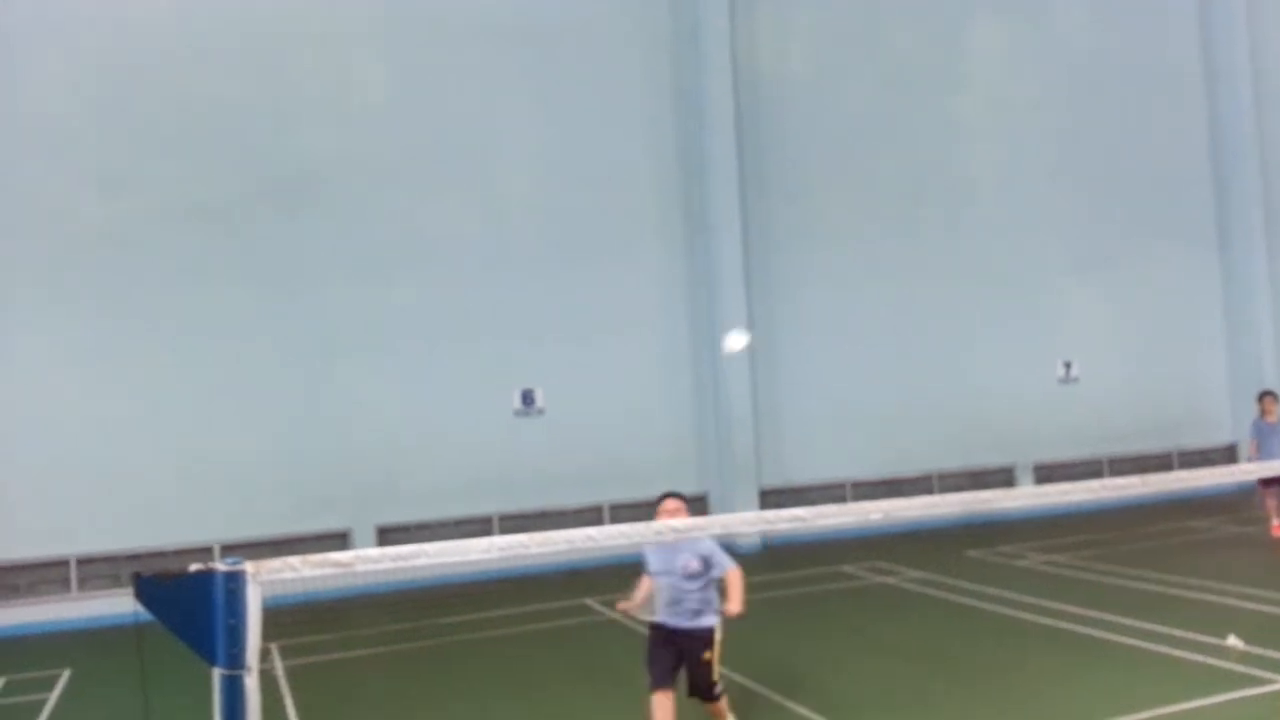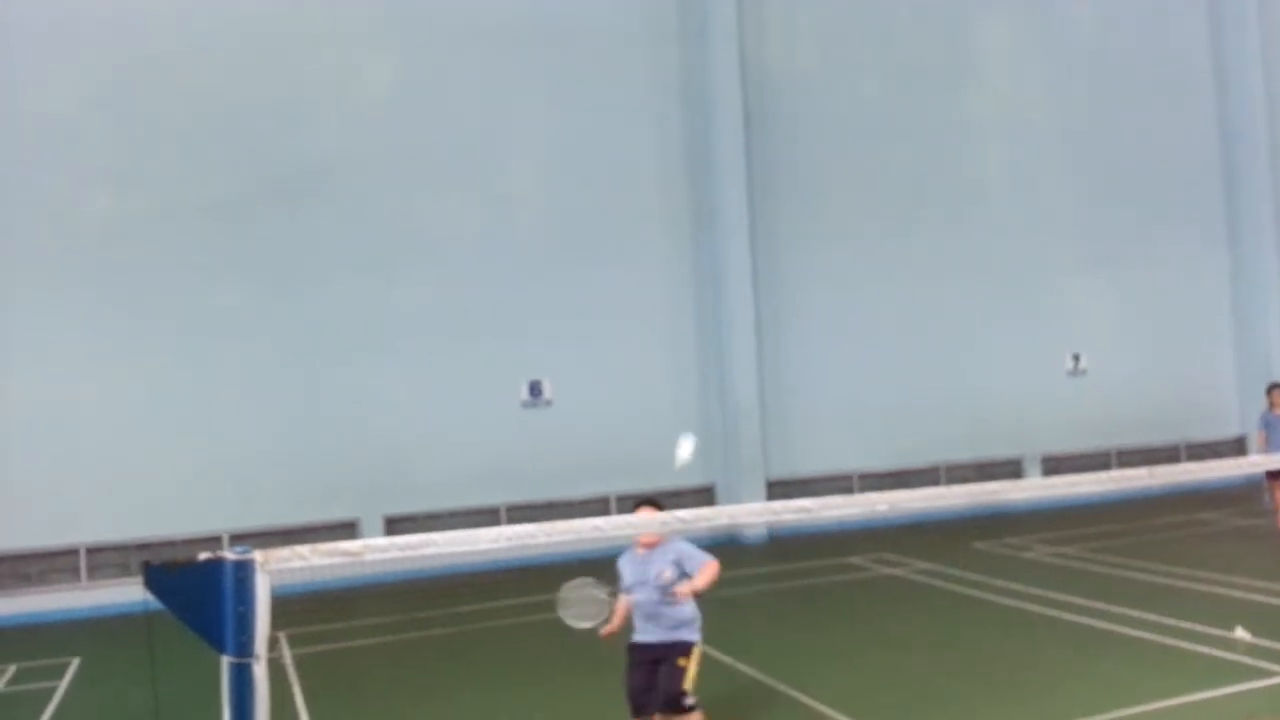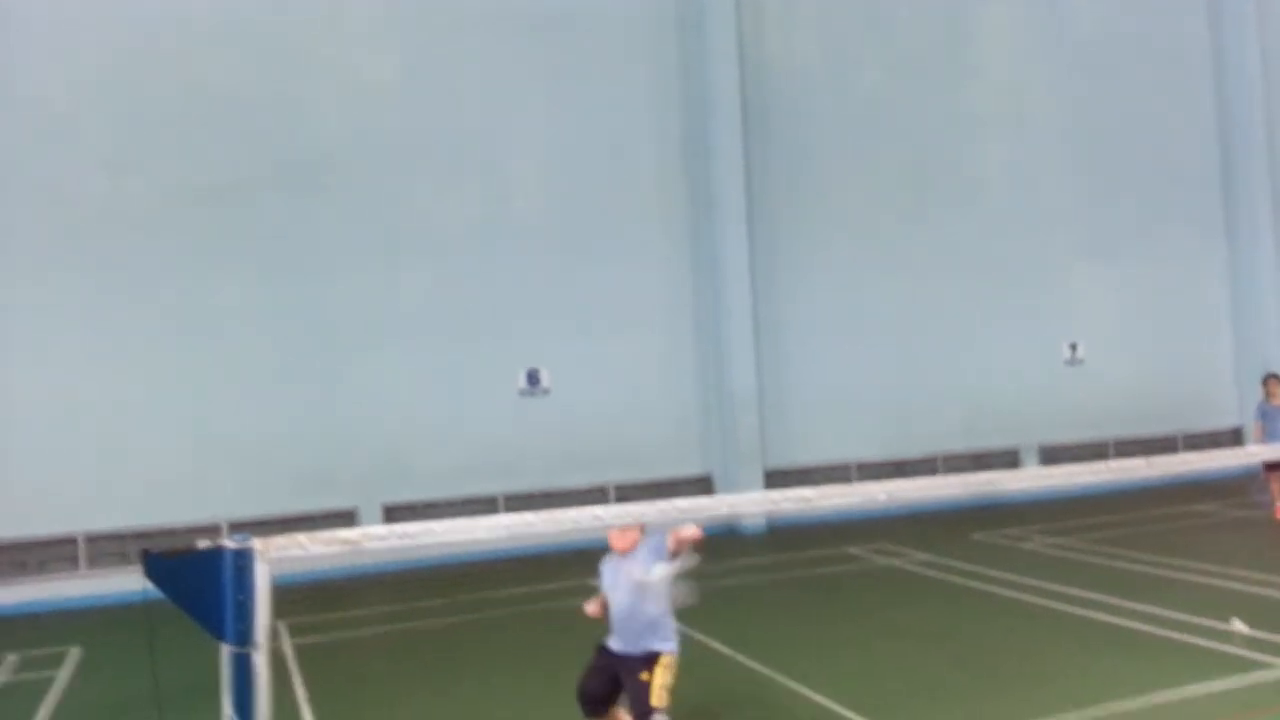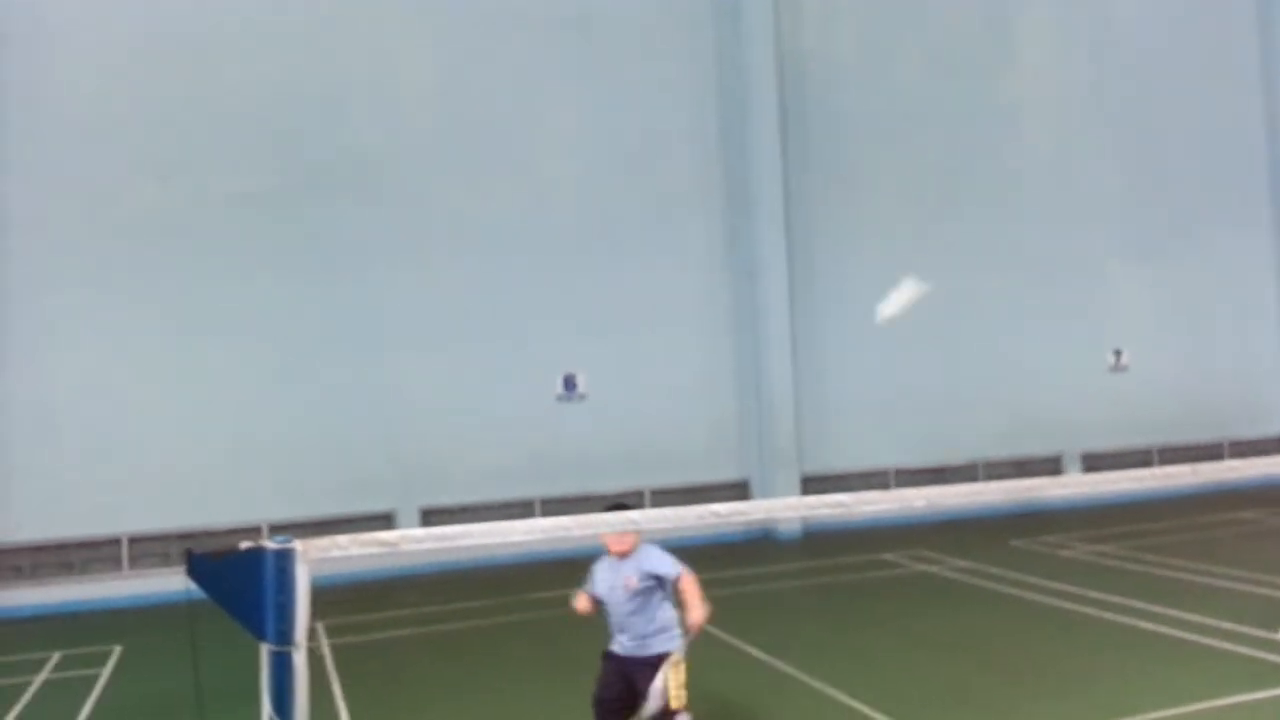
dt=0.2s
person 1, frame 1
left shoulder: (702, 545)
right shoulder: (650, 548)
left elbow: (732, 571)
left wrist: (735, 601)
right wrist: (635, 602)
left hip: (701, 624)
right hip: (664, 626)
left knee: (705, 686)
right knee: (660, 681)
person 1, frame 2
left shoulder: (678, 549)
right shoulder: (625, 561)
left elbow: (711, 566)
left wrist: (695, 585)
right wrist: (614, 623)
left hip: (682, 638)
right hip: (643, 642)
left knee: (673, 698)
person 1, frame 3
left shoulder: (653, 550)
right shoulder: (607, 564)
left elbow: (684, 535)
left wrist: (685, 535)
right wrist: (596, 604)
left hip: (654, 649)
right hip: (616, 648)
right knee: (590, 697)
person 1, frame 4
left shoulder: (651, 556)
right shoulder: (600, 568)
left elbow: (683, 577)
right elbow: (589, 597)
left wrist: (696, 605)
right wrist: (581, 600)
left hip: (659, 649)
right hip: (621, 651)
